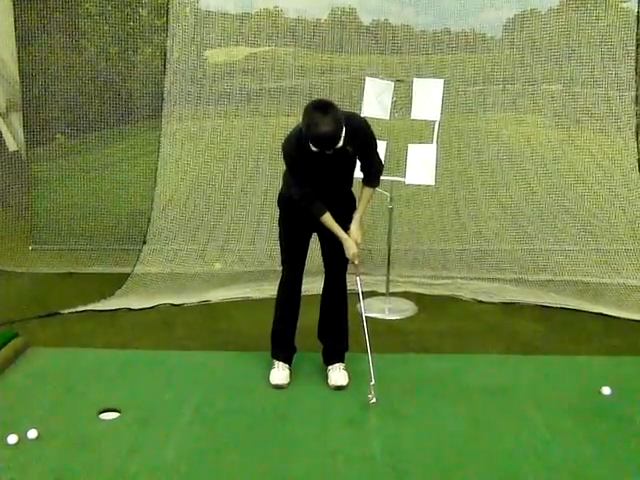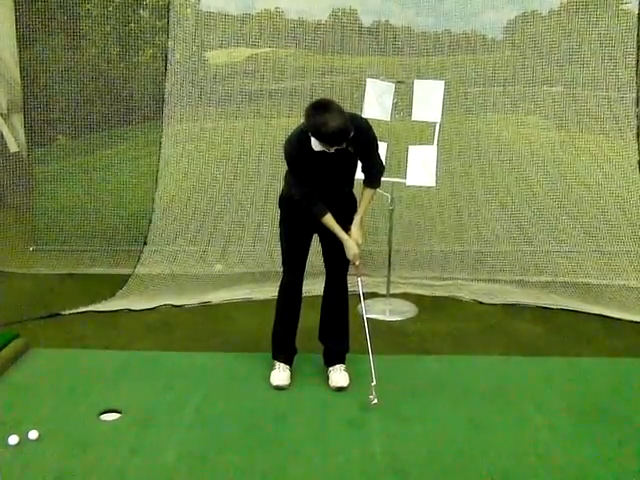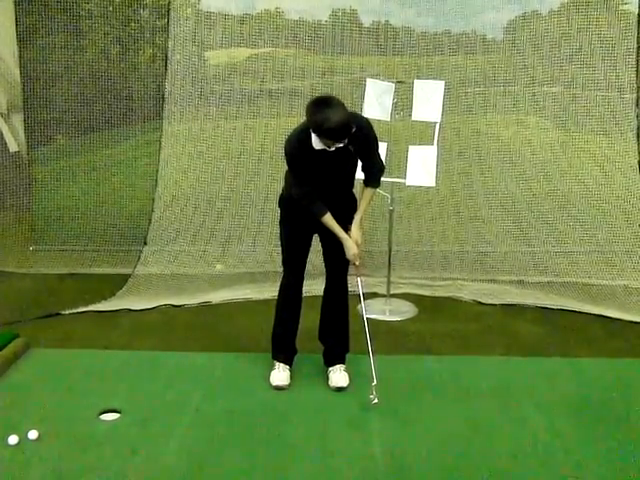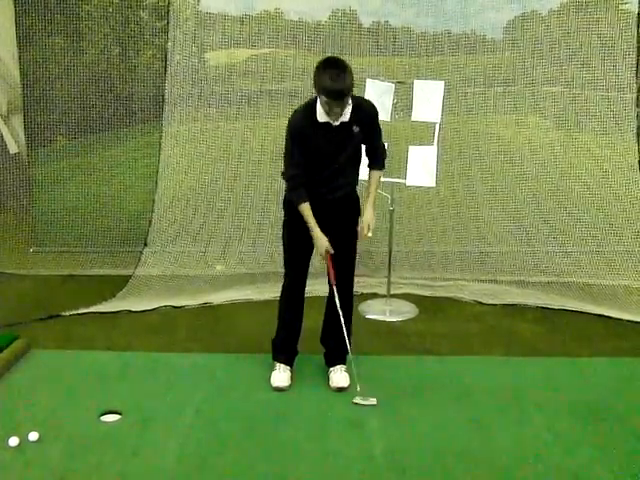
dt=0.4s
person 1, frame 1
left shoulder: (358, 128)
right shoulder: (293, 145)
left elbow: (373, 172)
right elbow: (308, 199)
left wrist: (357, 220)
right wrist: (343, 239)
left hip: (339, 204)
right hip: (297, 206)
left knee: (336, 276)
right knee: (292, 276)
left ankle: (335, 357)
right ankle: (281, 356)
person 1, frame 2
left shoulder: (360, 129)
right shoulder: (295, 145)
left elbow: (374, 173)
right elbow: (309, 200)
left wrist: (357, 221)
right wrist: (344, 239)
left hip: (340, 206)
right hip: (298, 208)
left knee: (337, 278)
right knee: (292, 278)
left ankle: (336, 358)
right ankle: (282, 358)
person 1, frame 3
left shoulder: (360, 128)
right shoulder: (295, 144)
left elbow: (373, 174)
right elbow: (309, 200)
left wrist: (357, 222)
right wrist: (343, 239)
left hip: (340, 206)
right hip: (298, 209)
left knee: (337, 279)
right knee: (292, 278)
left ankle: (336, 358)
right ankle: (282, 357)
person 1, frame 4
left shoulder: (365, 112)
right shoulder: (300, 121)
left elbow: (377, 158)
right elbow: (295, 182)
left wrist: (369, 207)
right wrist: (314, 231)
left hip: (345, 208)
right hip: (302, 207)
left knee: (342, 283)
right knee: (294, 281)
left ankle: (336, 359)
right ankle: (283, 358)
